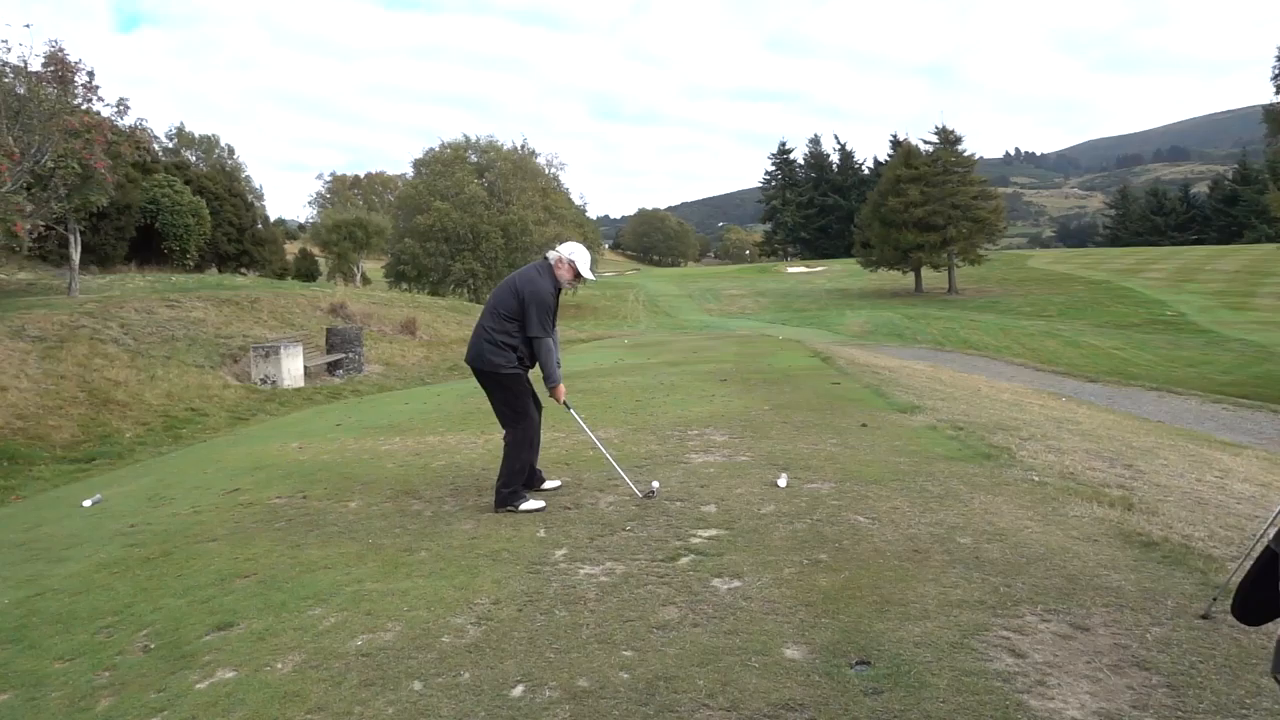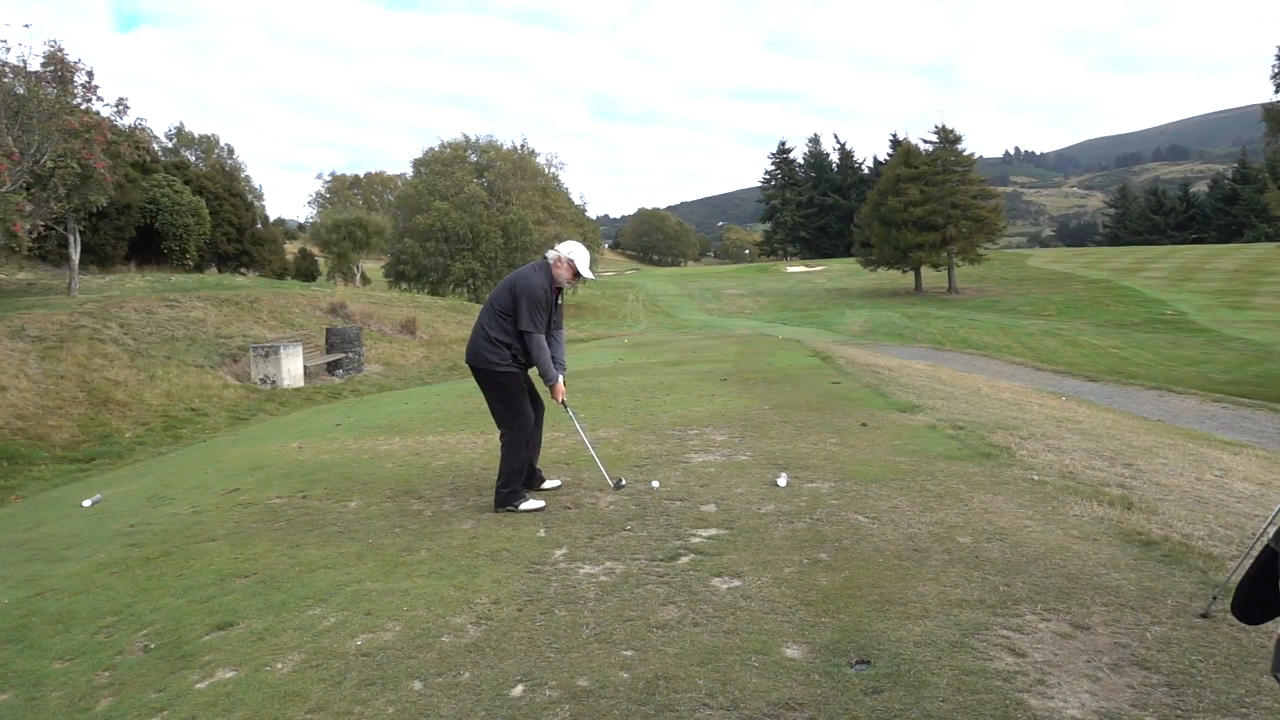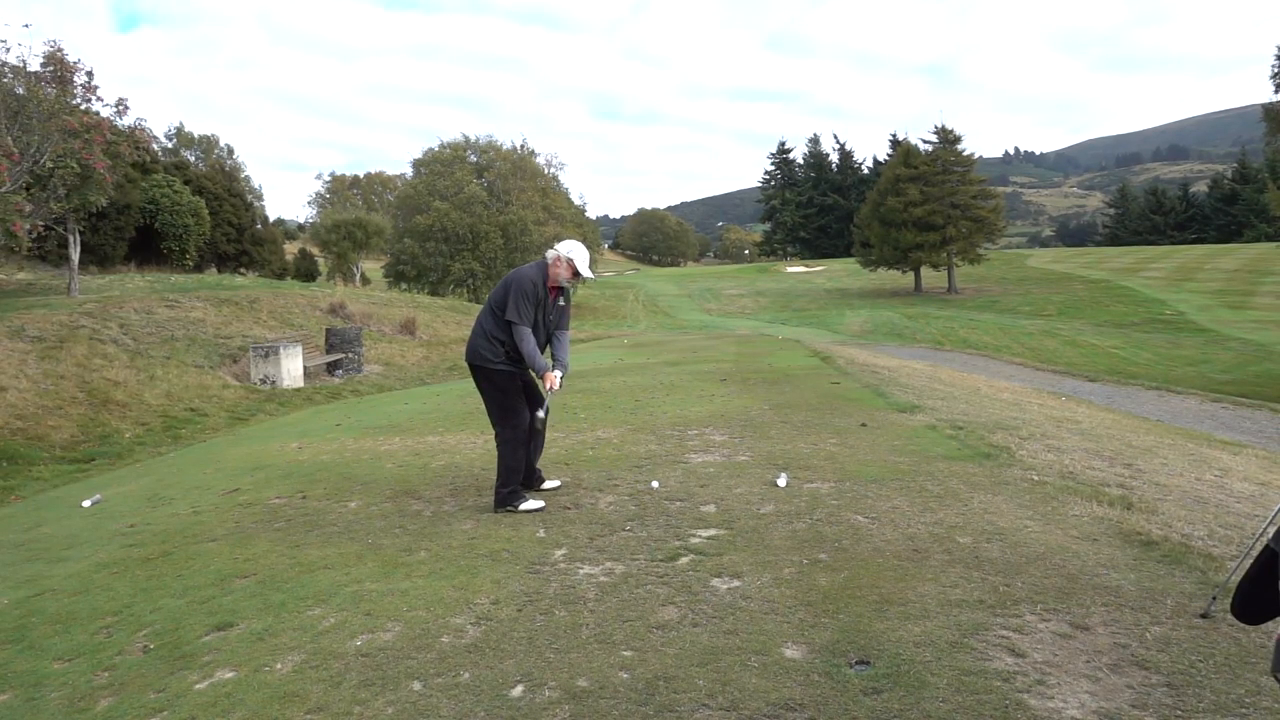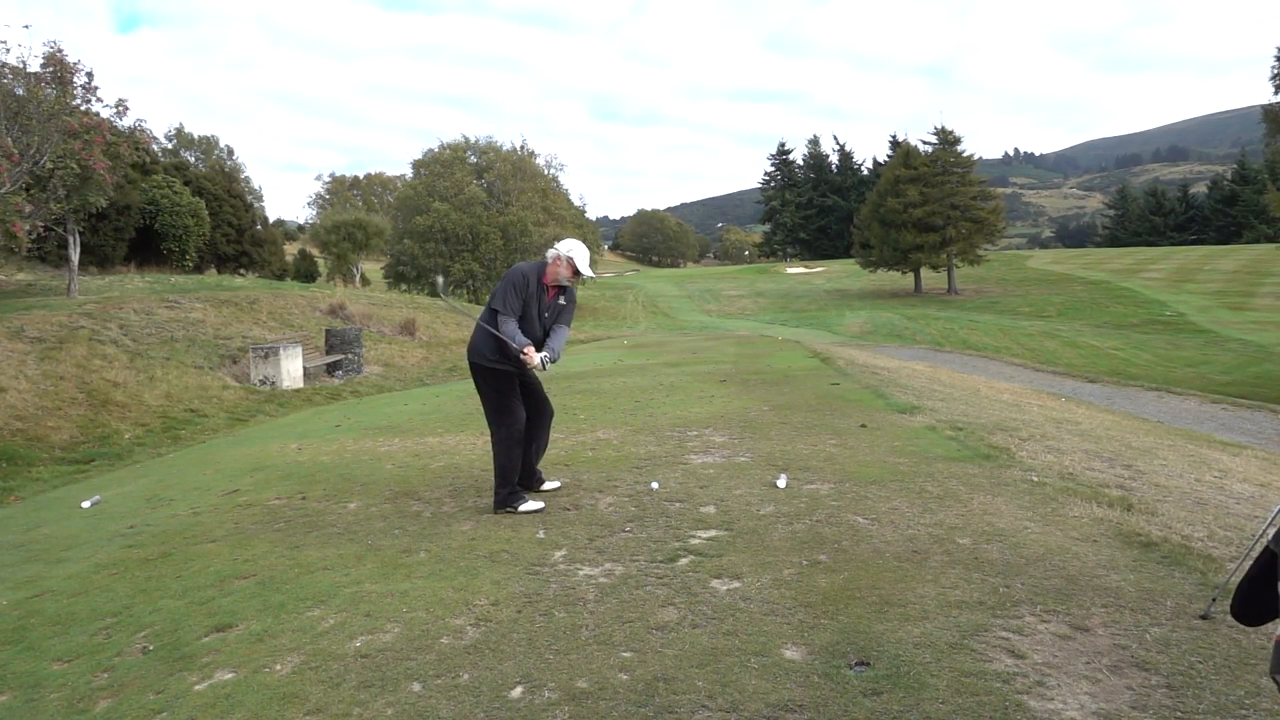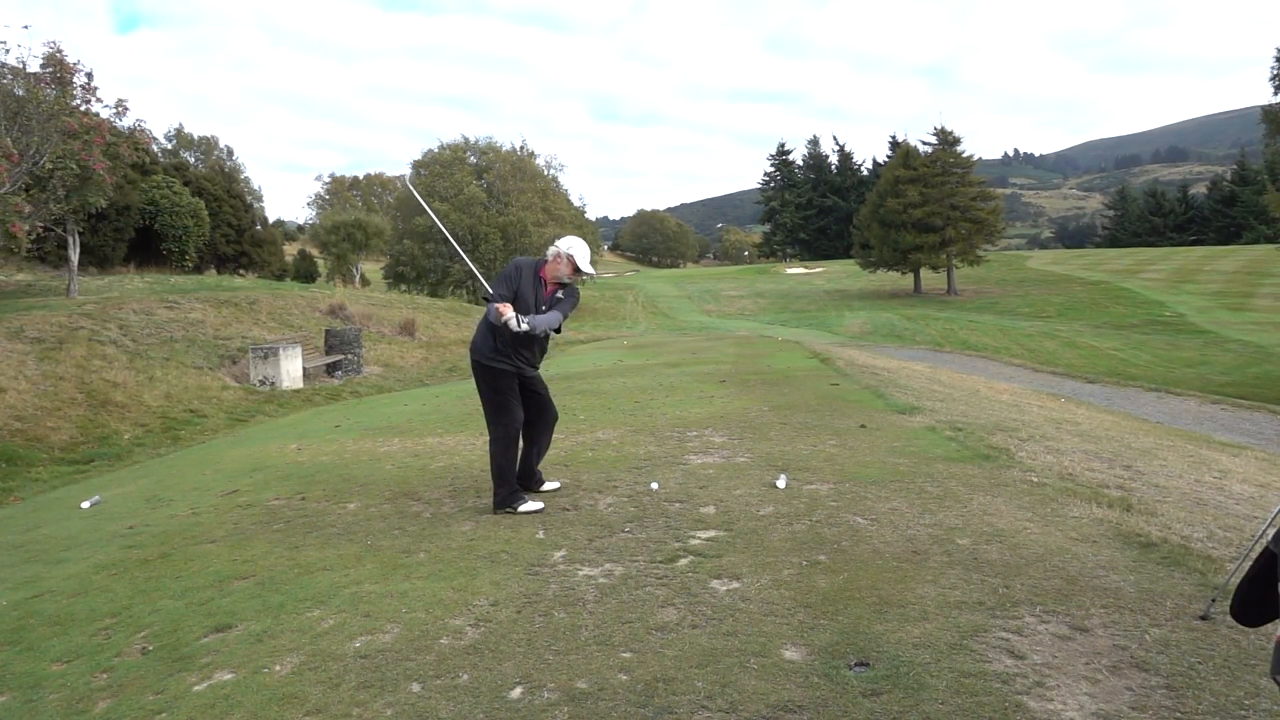
dt=1s
person 1, frame 1
left shoulder: (545, 280)
right shoulder: (539, 286)
left elbow: (550, 332)
right elbow: (541, 340)
left wrist: (555, 374)
right wrist: (554, 382)
left hip: (501, 356)
right hip: (495, 358)
left knee: (531, 412)
right knee: (523, 422)
left ankle: (529, 477)
right ankle: (508, 496)
person 1, frame 2
left shoulder: (553, 285)
right shoulder: (534, 284)
left elbow: (555, 331)
right elbow: (535, 338)
left wrist: (559, 374)
right wrist: (552, 381)
left hip: (508, 357)
right hip: (493, 358)
left knee: (533, 411)
right knee: (519, 422)
left ankle: (529, 477)
right ankle: (508, 495)
person 1, frame 3
left shoulder: (561, 290)
right shoulder: (526, 280)
left elbow: (560, 332)
right elbow: (521, 332)
left wrist: (558, 370)
right wrist: (543, 370)
left hip: (514, 360)
right hip: (491, 357)
left knee: (535, 412)
right knee: (514, 422)
left ankle: (528, 477)
right ankle: (508, 496)
person 1, frame 4
left shoulder: (567, 294)
right shoulder: (521, 275)
left elbow: (560, 330)
right elbow: (505, 320)
left wrist: (545, 355)
right wrist: (524, 347)
left hip: (520, 363)
right hip: (491, 358)
left knee: (541, 413)
right knee: (510, 423)
left ankle: (528, 477)
right ankle: (507, 497)
person 1, frame 5
left shoulder: (569, 293)
right shoulder: (519, 269)
left elbow: (552, 320)
right elbow: (493, 309)
left wrist: (521, 322)
right wrist: (505, 318)
left hip: (525, 364)
right hip: (493, 358)
left knee: (545, 416)
right knee: (508, 423)
left ankle: (528, 478)
right ankle: (507, 497)
